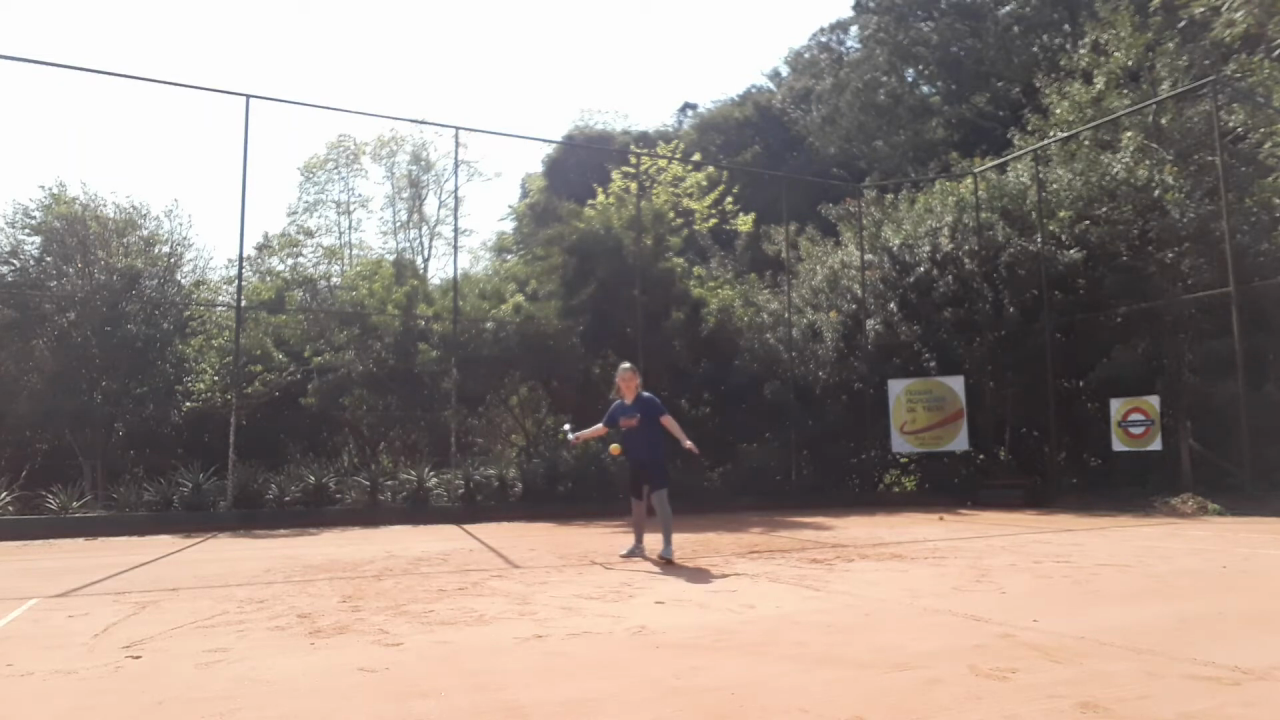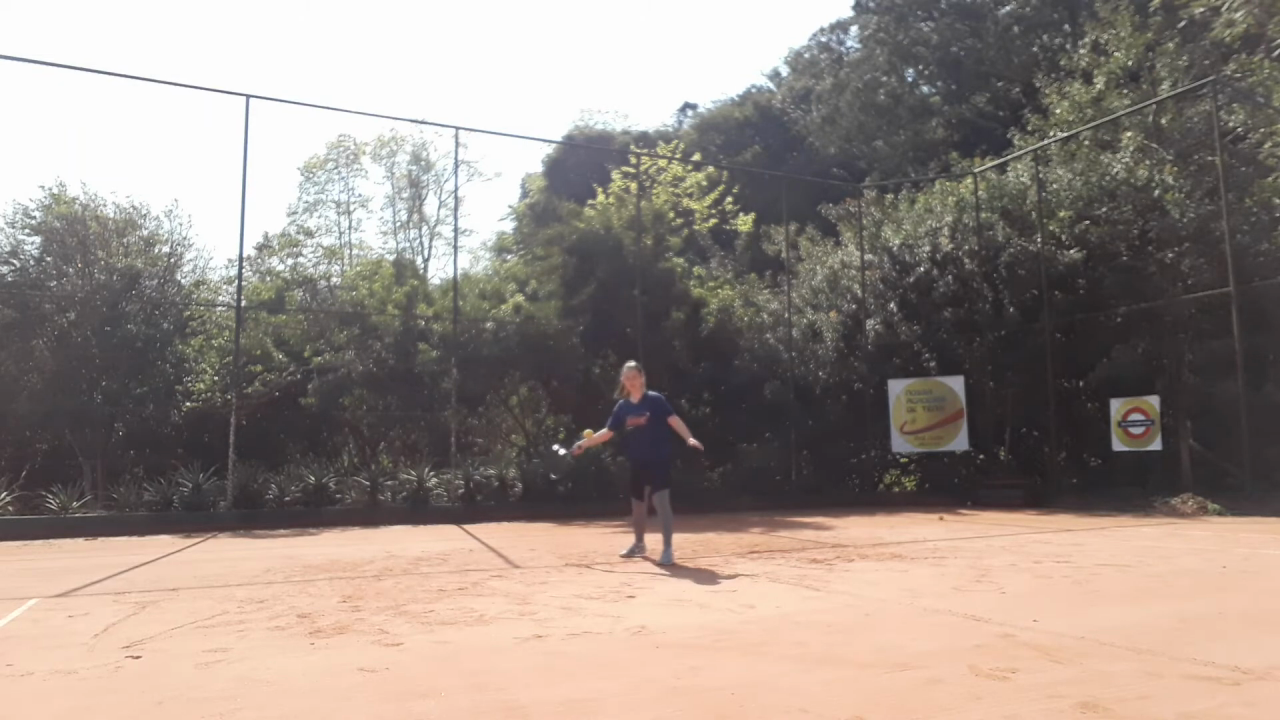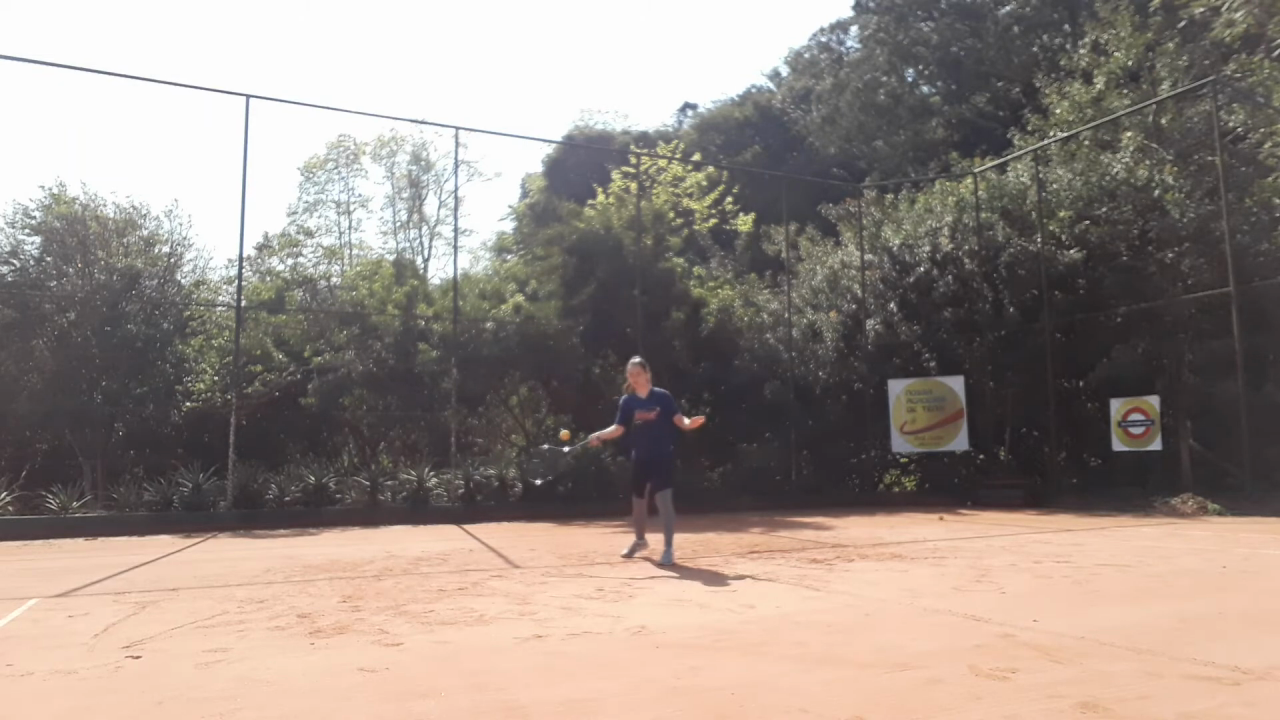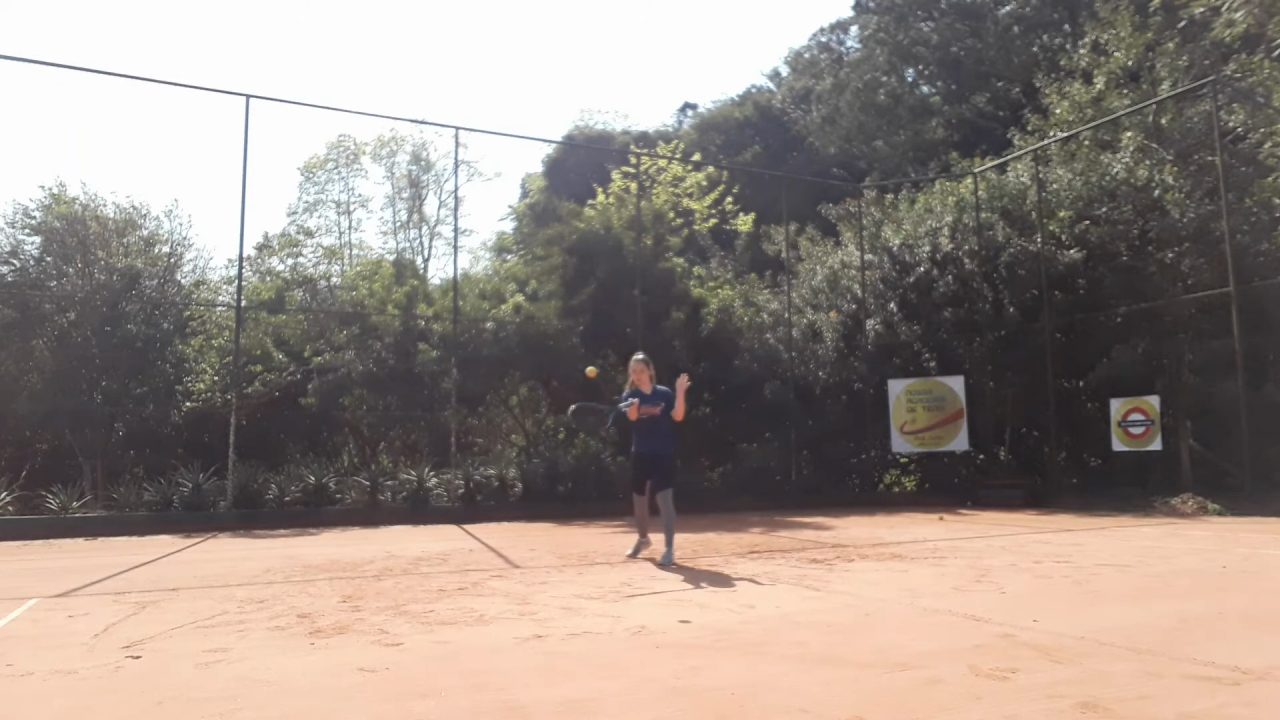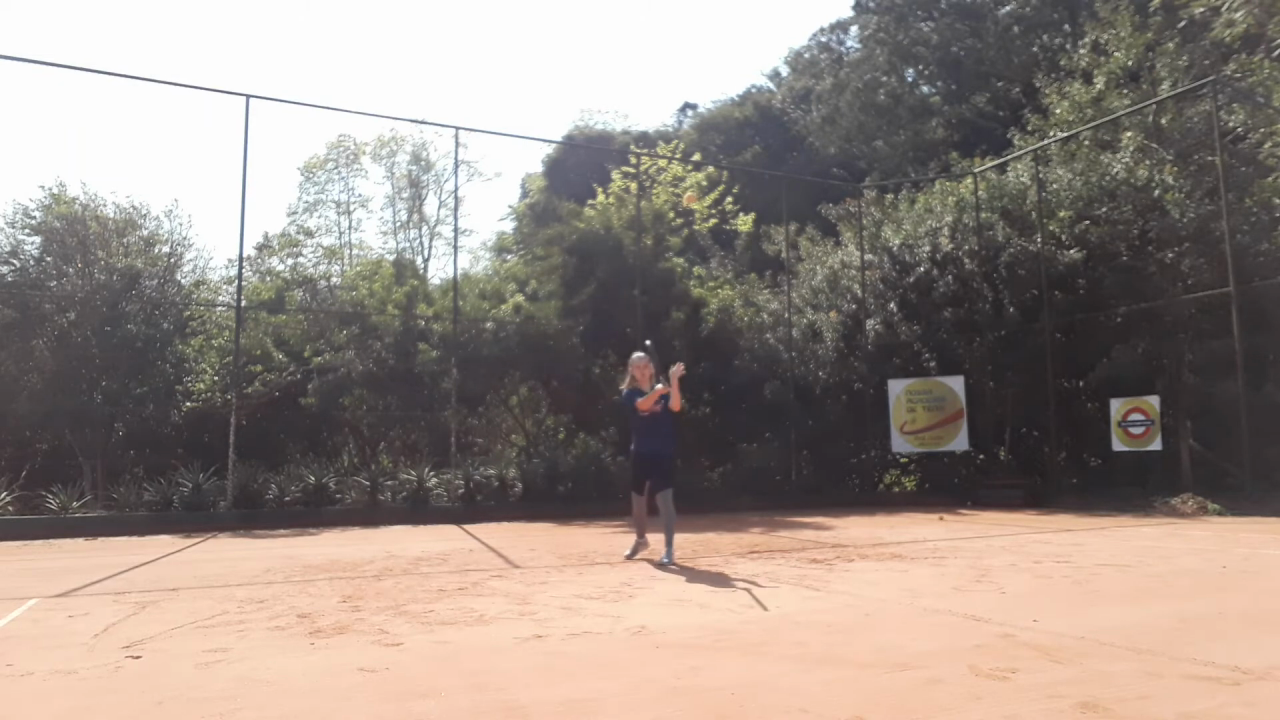
dt=0.1s
person 1, frame 1
left shoulder: (648, 400)
right shoulder: (617, 407)
left elbow: (668, 420)
right elbow: (603, 427)
left wrist: (684, 440)
right wrist: (581, 435)
left hip: (655, 459)
right hip: (635, 462)
left knee: (660, 500)
right knee: (637, 504)
left ankle: (668, 547)
right ankle: (638, 544)
person 1, frame 2
left shoulder: (655, 400)
right shoulder: (621, 406)
left elbow: (674, 421)
right elbow: (608, 433)
left wrist: (689, 438)
right wrist: (585, 442)
left hip: (659, 459)
right hip: (638, 461)
left knee: (661, 501)
right knee: (638, 504)
left ankle: (667, 550)
right ankle: (639, 544)
person 1, frame 3
left shoulder: (662, 396)
right shoulder: (627, 401)
left elbow: (678, 420)
right elbow: (618, 428)
left wrist: (690, 423)
right wrist: (600, 435)
left hip: (662, 456)
right hip: (640, 458)
left knee: (664, 501)
right knee: (638, 502)
left ankle: (668, 550)
right ankle: (640, 540)
person 1, frame 4
left shoulder: (663, 392)
right shoulder: (630, 395)
left elbow: (678, 416)
right elbow: (632, 416)
left wrist: (680, 393)
right wrist: (631, 407)
left hip: (663, 454)
right hip: (641, 454)
left knee: (665, 500)
right knee: (639, 500)
left ankle: (669, 549)
right ankle: (643, 539)
person 1, frame 5
left shoulder: (665, 390)
right shoulder: (629, 393)
left elbow: (676, 406)
right elbow: (643, 404)
left wrist: (674, 381)
right wrist: (659, 390)
left hip: (663, 453)
right hip: (641, 453)
left knee: (665, 500)
right knee: (637, 500)
left ankle: (669, 550)
right ankle: (640, 540)
